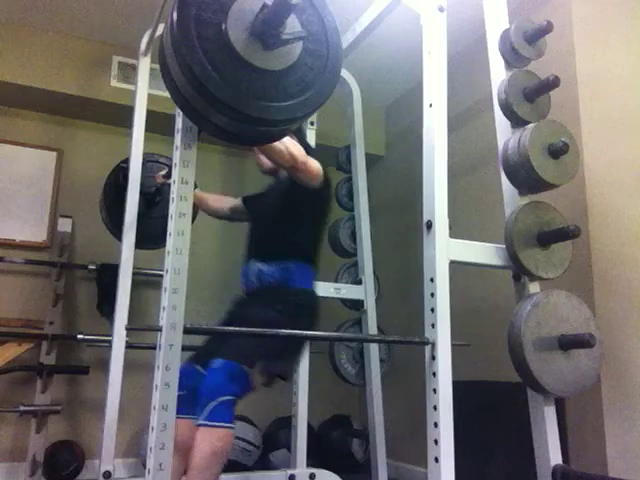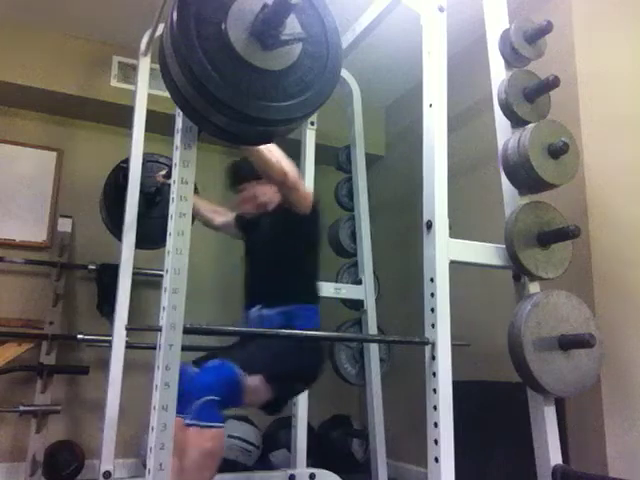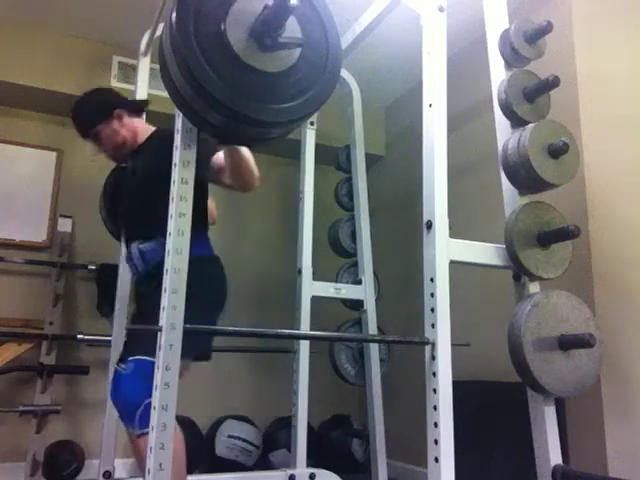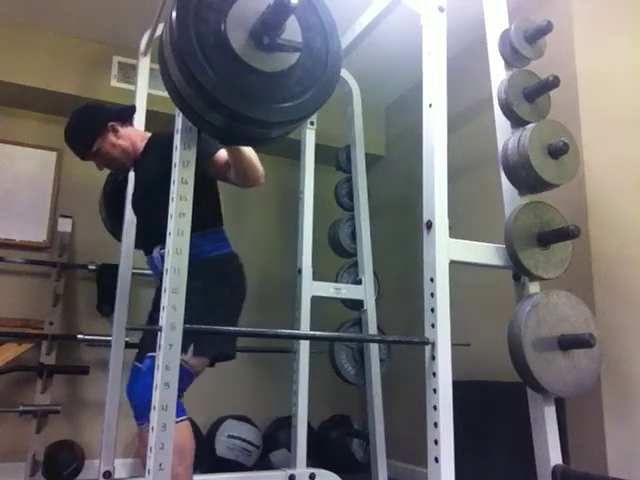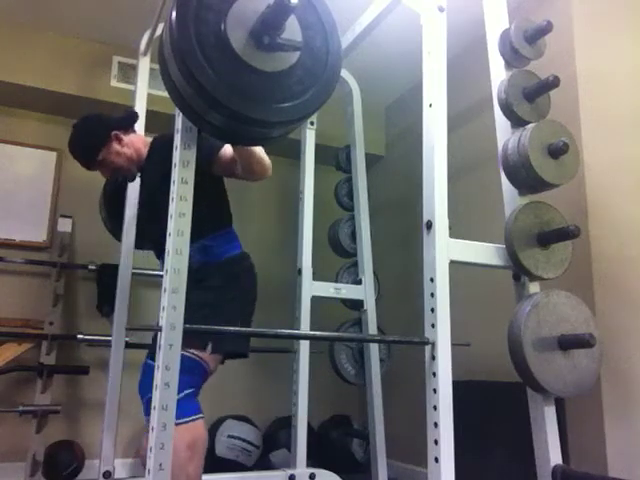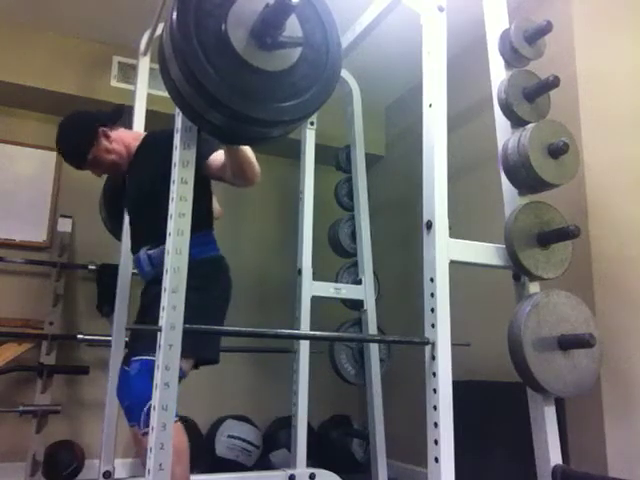
dt=0.5s
person 1, frame 1
left shoulder: (308, 182)
right shoulder: (268, 197)
left elbow: (294, 157)
right elbow: (224, 207)
left hip: (287, 303)
right hip: (254, 302)
left knee: (219, 388)
right knee: (189, 385)
person 1, frame 2
left shoulder: (297, 215)
right shoulder: (258, 224)
left elbow: (285, 177)
right elbow: (217, 217)
left hip: (294, 339)
right hip: (261, 336)
left knee: (207, 387)
right knee: (181, 387)
person 1, frame 3
left shoulder: (175, 144)
right shoulder: (137, 163)
left elbow: (245, 180)
left hip: (190, 281)
right hip: (157, 285)
left knee: (139, 391)
right knee: (129, 389)
person 1, frame 4
left shoulder: (178, 144)
right shoulder: (143, 169)
left elbow: (251, 175)
left hip: (208, 279)
left knee: (155, 391)
right knee: (143, 390)
person 1, frame 5
right shoulder: (148, 174)
left elbow: (258, 168)
left hip: (221, 280)
right hip: (192, 283)
left knee: (173, 389)
right knee: (156, 390)
person 1, frame 6
left shoulder: (172, 145)
right shoulder: (135, 170)
left elbow: (246, 176)
right elbow: (212, 209)
left hip: (196, 281)
right hip: (162, 285)
left knee: (146, 394)
right knee: (134, 391)
